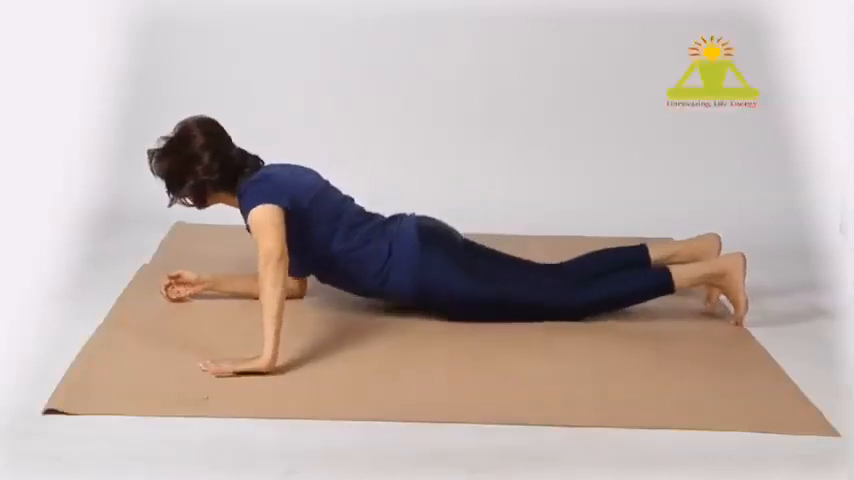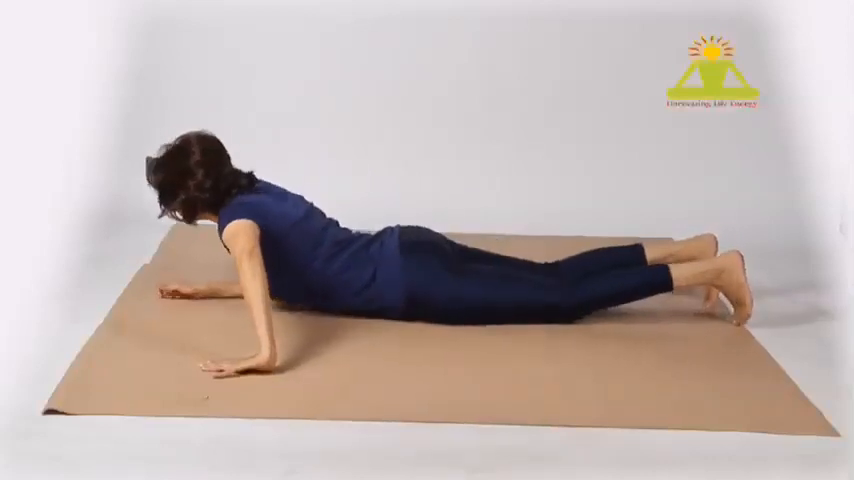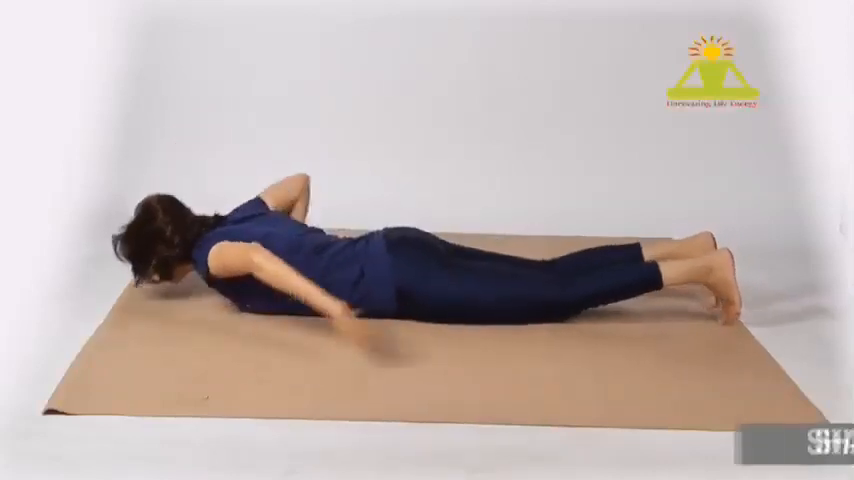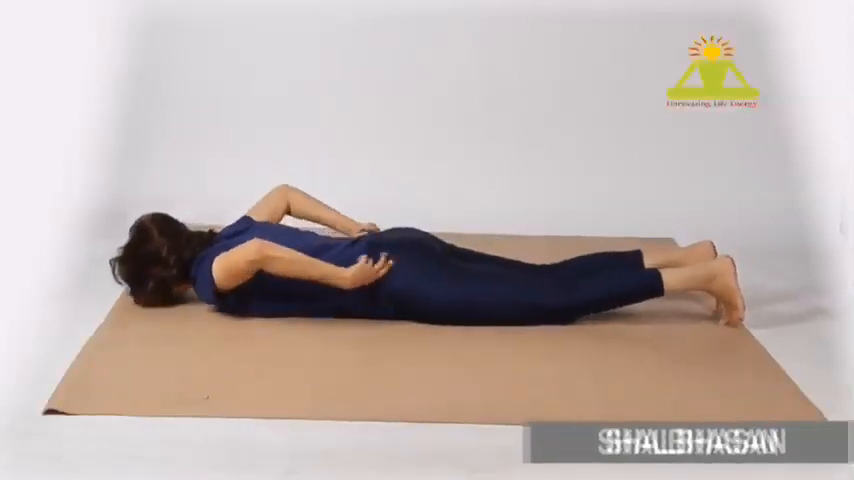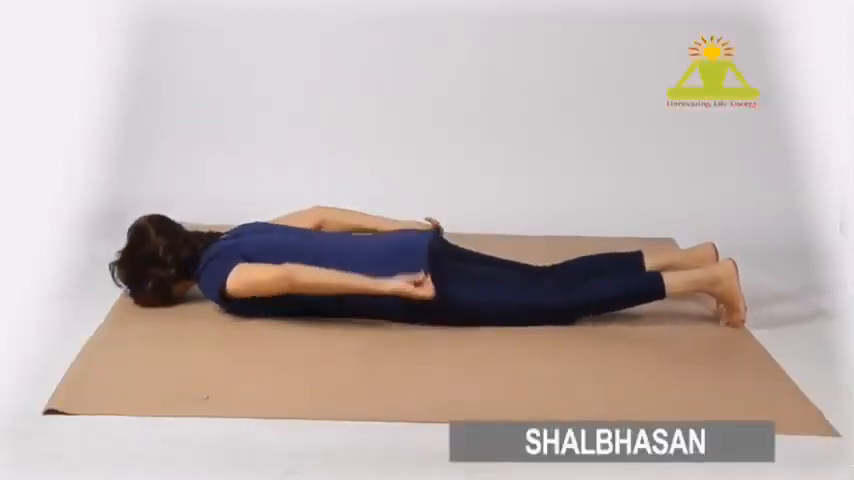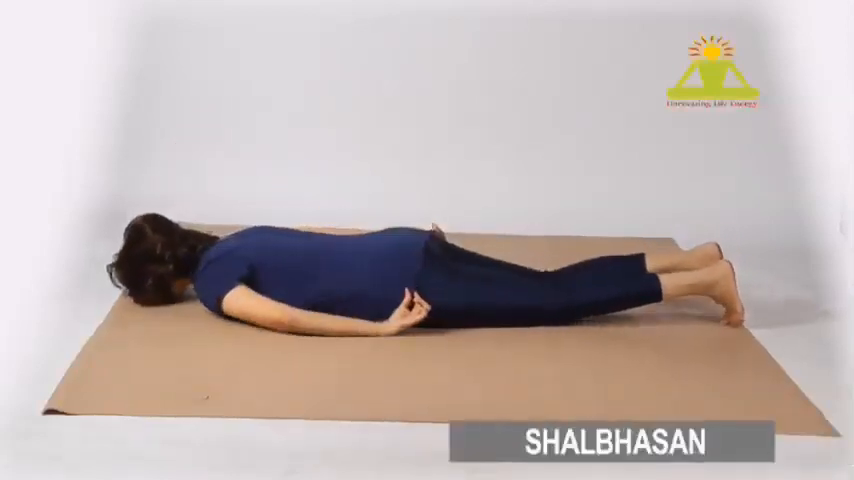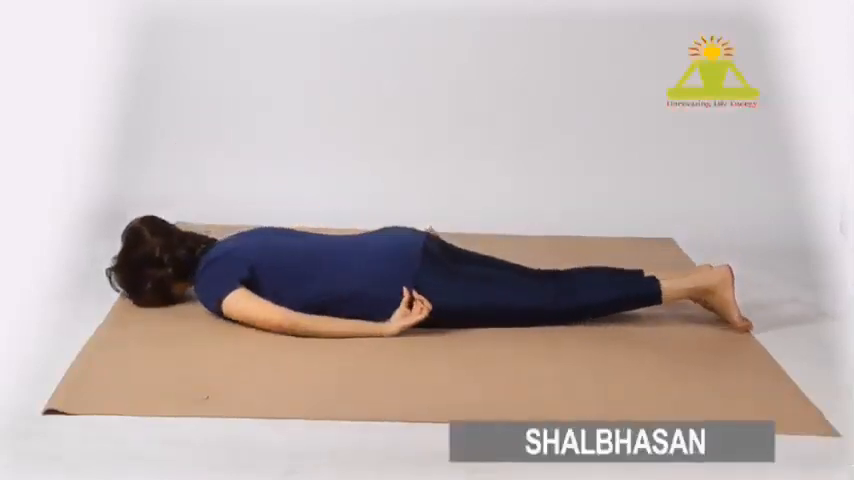
dt=0.5s
person 1, frame 1
left shoulder: (257, 196)
right shoulder: (275, 176)
left elbow: (273, 260)
right elbow: (293, 280)
left wrist: (267, 356)
right wrist: (208, 284)
left hip: (423, 274)
right hip: (419, 243)
left knee: (570, 299)
right knee: (562, 279)
left ankle: (714, 270)
right ankle: (691, 247)
person 1, frame 2
left shoulder: (234, 218)
right shoulder: (262, 193)
left elbow: (251, 262)
right elbow: (281, 278)
left wrist: (264, 353)
right wrist: (203, 291)
left hip: (412, 286)
right hip: (411, 248)
left knee: (562, 297)
right knee: (555, 276)
left ankle: (711, 270)
right ankle: (689, 248)
person 1, frame 3
left shoulder: (211, 257)
right shoulder: (234, 222)
left elbow: (256, 257)
right elbow: (296, 181)
left wrist: (330, 308)
left hip: (397, 275)
right hip: (399, 251)
left knee: (552, 295)
right knee: (547, 275)
left ankle: (704, 268)
right ankle: (687, 247)
person 1, frame 4
left shoulder: (212, 278)
right shoulder: (227, 237)
left elbow: (259, 254)
right elbow: (284, 193)
left wrist: (344, 277)
left hip: (404, 288)
right hip: (399, 249)
left knee: (554, 300)
right knee: (550, 280)
left ankle: (706, 277)
right ankle: (690, 256)
person 1, frame 5
left shoulder: (217, 276)
right shoulder: (234, 238)
left elbow: (290, 277)
right elbow: (319, 216)
left wrist: (386, 288)
right wrist: (403, 230)
left hip: (405, 279)
right hip: (411, 255)
left knee: (559, 303)
right knee: (551, 282)
left ankle: (709, 279)
right ankle: (691, 257)
person 1, frame 6
left shoulder: (212, 282)
right shoulder: (235, 242)
left elbow: (286, 318)
left wrist: (383, 328)
left hip: (403, 289)
right hip: (407, 247)
left knee: (556, 302)
right knee: (549, 283)
left ankle: (705, 279)
right ankle: (690, 258)
person 1, frame 7
left shoulder: (211, 284)
right shoulder: (232, 245)
left elbow: (290, 323)
left wrist: (388, 329)
left hip: (400, 281)
right hip: (404, 247)
left knee: (554, 301)
right knee: (547, 285)
left ankle: (701, 282)
right ankle: (689, 281)
